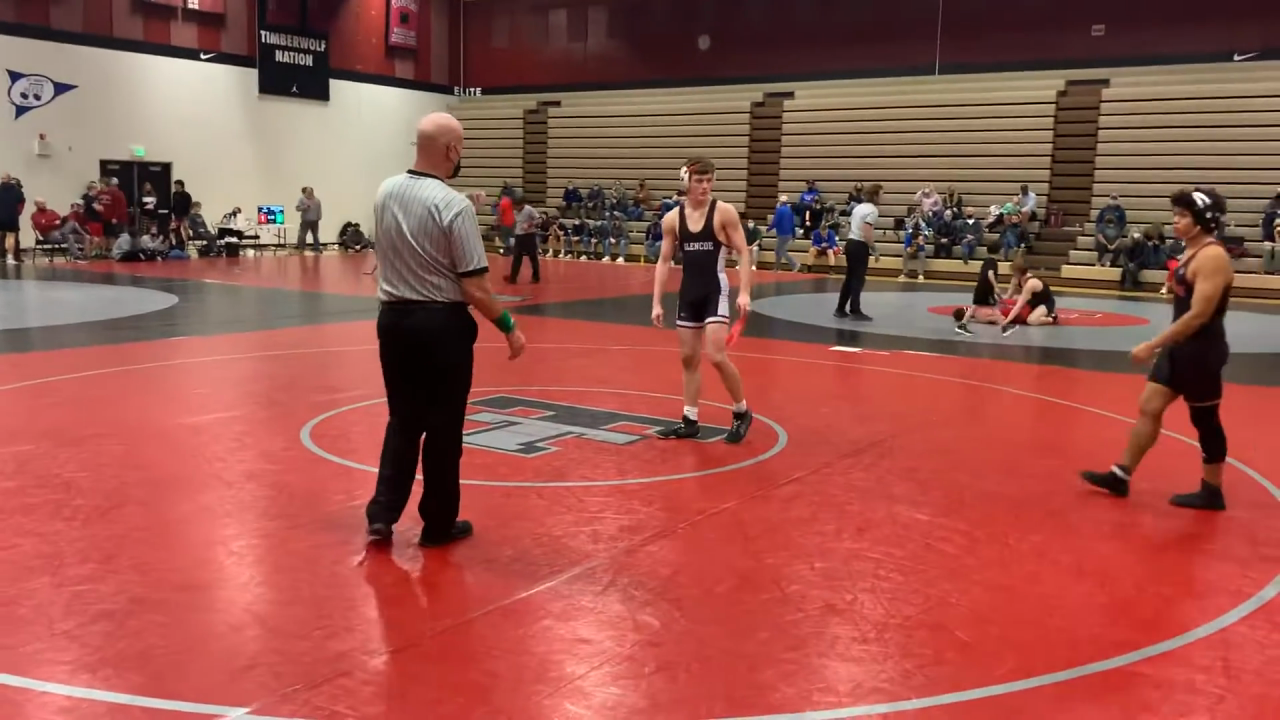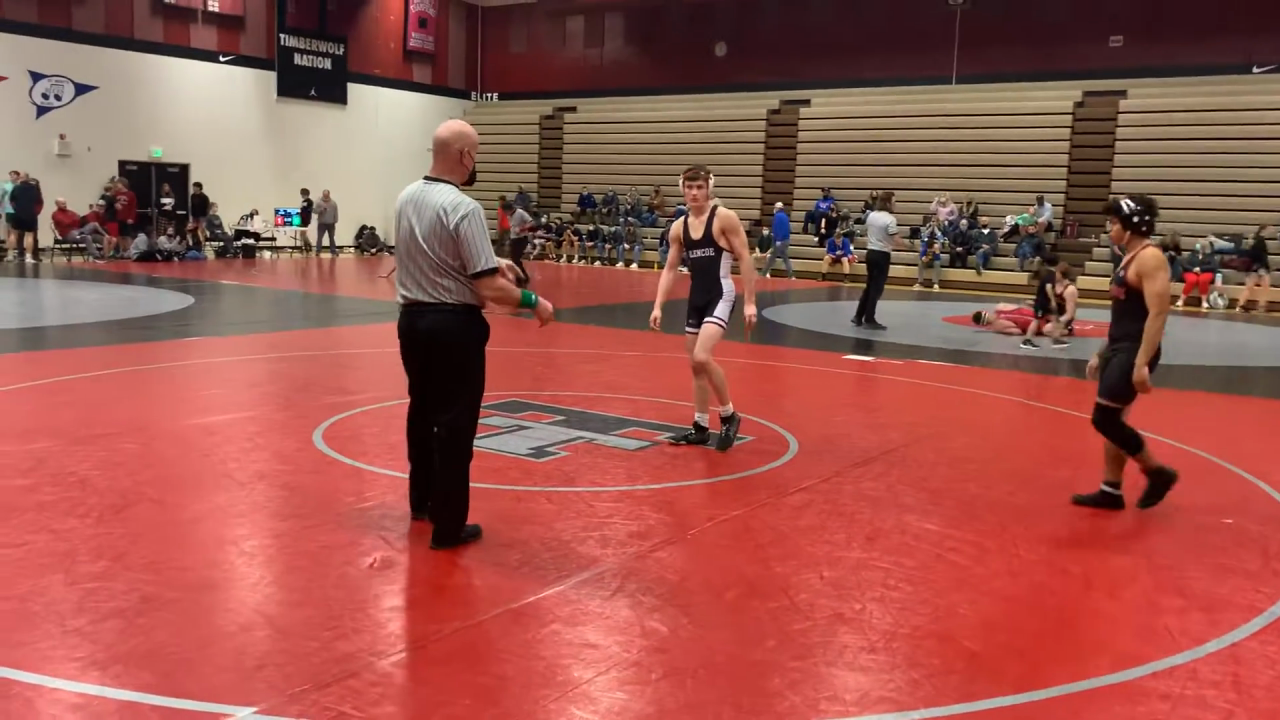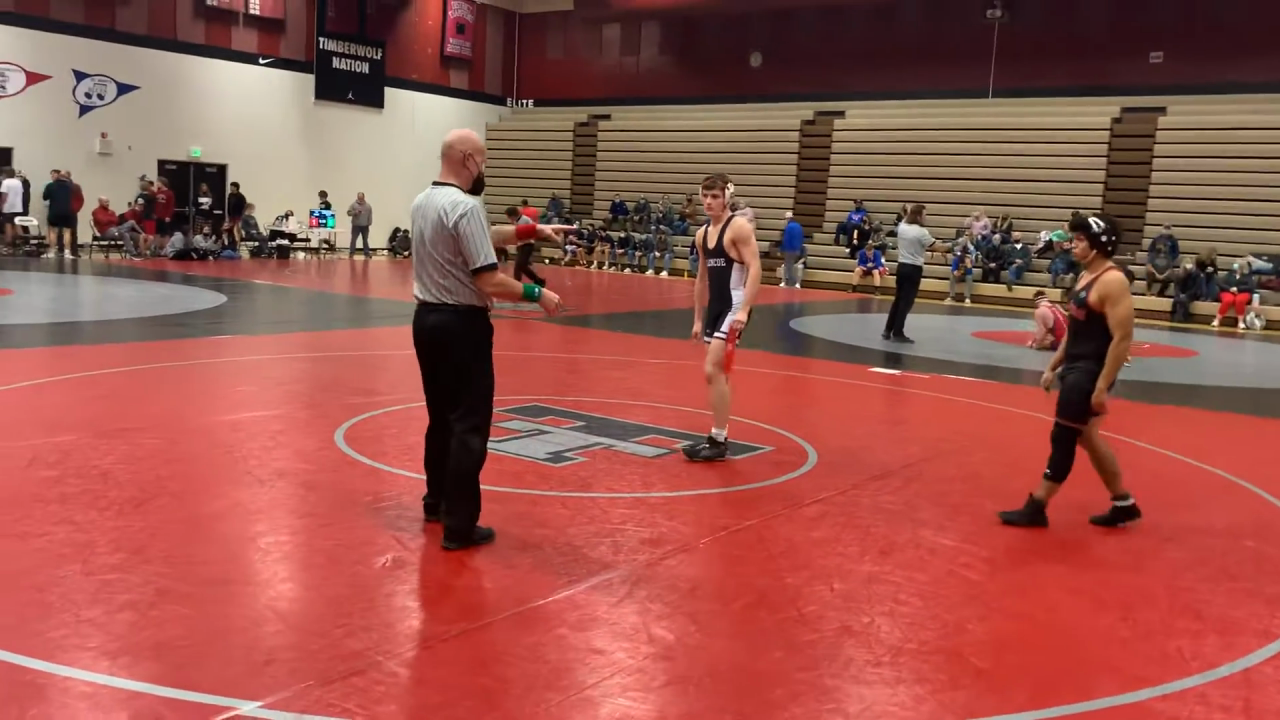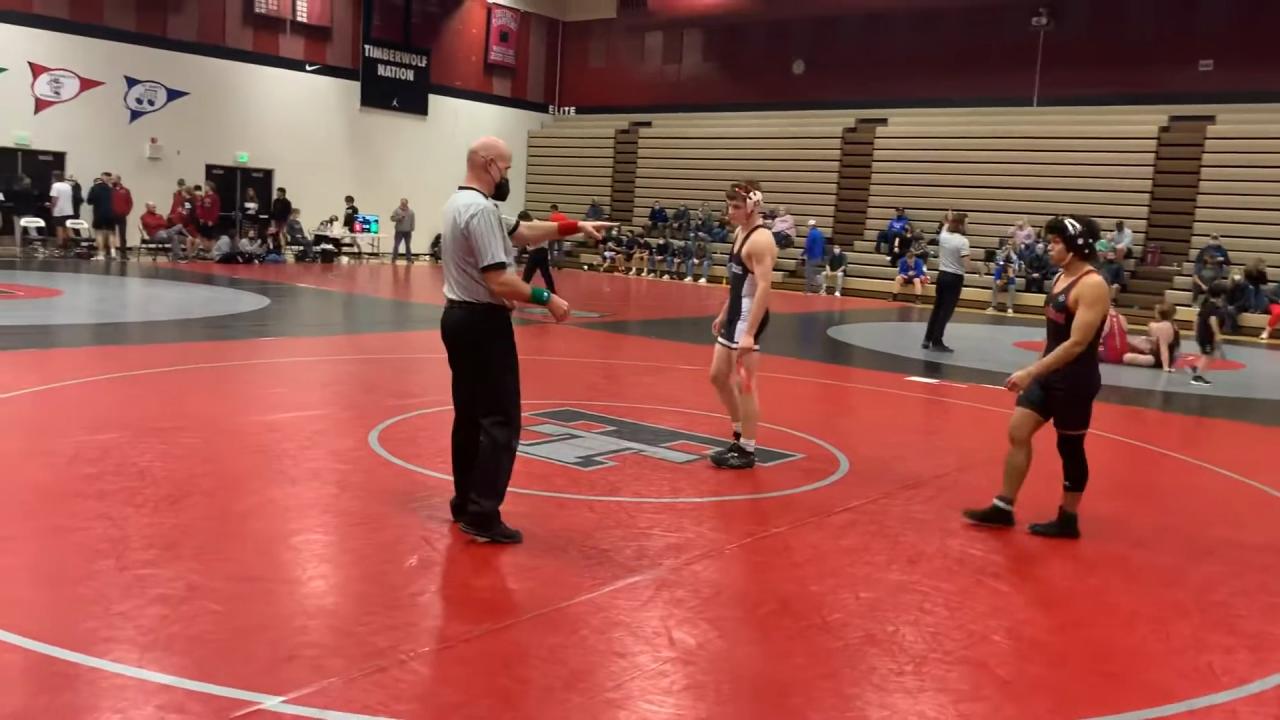
dt=0.4s
person 1, frame 1
left shoulder: (386, 191)
right shoulder: (455, 206)
right elbow: (474, 287)
right wrist: (509, 327)
left hip: (394, 319)
right hip: (442, 325)
left knee: (403, 421)
right knee: (443, 428)
left ankle: (382, 512)
right ankle: (438, 524)
person 1, frame 2
left shoulder: (406, 198)
right shoulder: (464, 208)
right elbow: (489, 289)
left wrist: (491, 261)
right wrist: (533, 301)
left hip: (412, 319)
right hip: (455, 325)
left knee: (422, 414)
right knee: (455, 427)
left ankle: (422, 500)
right ankle: (448, 526)
person 1, frame 3
left shoulder: (422, 202)
right shoulder: (464, 207)
right elbow: (490, 282)
left wrist: (532, 230)
right wrist: (537, 293)
left hip: (427, 319)
right hip: (461, 325)
left knee: (441, 418)
right knee: (469, 426)
left ankle: (437, 501)
right ankle: (460, 526)
person 1, frame 4
left shoulder: (459, 203)
right shoulder: (480, 209)
left elbow: (522, 232)
right elbow: (499, 282)
left wrist: (574, 227)
right wrist: (547, 299)
left hip: (458, 318)
right hip: (483, 322)
left knee: (468, 415)
right knee: (500, 420)
left ankle: (465, 502)
right ankle: (482, 514)
person 2, frame 1
left shoulder: (1213, 257)
right shoulder: (1193, 251)
left elbow: (1198, 315)
left wrist: (1152, 345)
left hip: (1201, 353)
right hip: (1179, 347)
left knee: (1205, 420)
right knee: (1149, 409)
left ankle: (1212, 491)
right ankle: (1120, 476)
person 2, frame 2
left shoulder: (1151, 259)
right shoulder: (1130, 257)
left elbow: (1157, 315)
left wrist: (1142, 363)
right wrist: (1100, 354)
left hip: (1134, 353)
right hip: (1117, 349)
left knee: (1104, 418)
right knee: (1108, 420)
left ankle: (1156, 473)
right ankle: (1110, 490)
person 2, frame 3
left shoulder: (1113, 282)
right shoulder: (1086, 275)
left elbow: (1122, 339)
left wrist: (1102, 386)
right wrist: (1053, 367)
left hip: (1090, 372)
right hip: (1075, 368)
left knee: (1062, 438)
right knee: (1088, 439)
left ankle: (1036, 508)
right ankle: (1123, 503)
person 2, frame 4
left shoulder: (1093, 286)
right shoulder: (1062, 277)
left elbow: (1077, 344)
left wrist: (1030, 372)
right wrist: (1033, 372)
left hip: (1075, 380)
right hip: (1048, 374)
left knee: (1070, 449)
right knee: (1017, 434)
left ankle: (1068, 519)
right ankle: (1002, 508)
person 3, frame 1
left shoulder: (724, 212)
right shoulder: (672, 219)
left elbow: (743, 253)
right elbow: (664, 261)
left wrist: (744, 292)
right wrist: (657, 302)
left hip: (715, 291)
right hip: (688, 293)
left knee: (717, 357)
right knee: (688, 358)
left ankle: (741, 413)
right ankle: (690, 421)
person 3, frame 2
left shoulder: (725, 217)
right shoulder: (678, 227)
left elbow: (745, 258)
right elbow: (670, 268)
left wrist: (750, 301)
right wrist: (658, 306)
left hip: (720, 295)
right hip: (696, 298)
left knee: (703, 357)
right knee: (696, 365)
left ankle: (729, 415)
right ankle: (701, 428)
person 3, frame 3
left shoulder: (739, 227)
right shoulder: (702, 234)
left elbow: (755, 268)
left wrist: (744, 310)
right wrist: (697, 319)
left hip: (733, 307)
right hip: (714, 307)
left knee: (712, 371)
right knee: (716, 375)
left ankle: (718, 441)
right ankle: (717, 439)
person 3, frame 4
left shoulder: (761, 239)
right shoulder: (740, 233)
left elbow: (763, 288)
left wrist: (750, 333)
right wrist: (724, 313)
left hip: (749, 315)
right hip: (735, 313)
left knee: (743, 384)
right knee: (718, 376)
left ankle: (747, 451)
right ankle: (740, 435)
